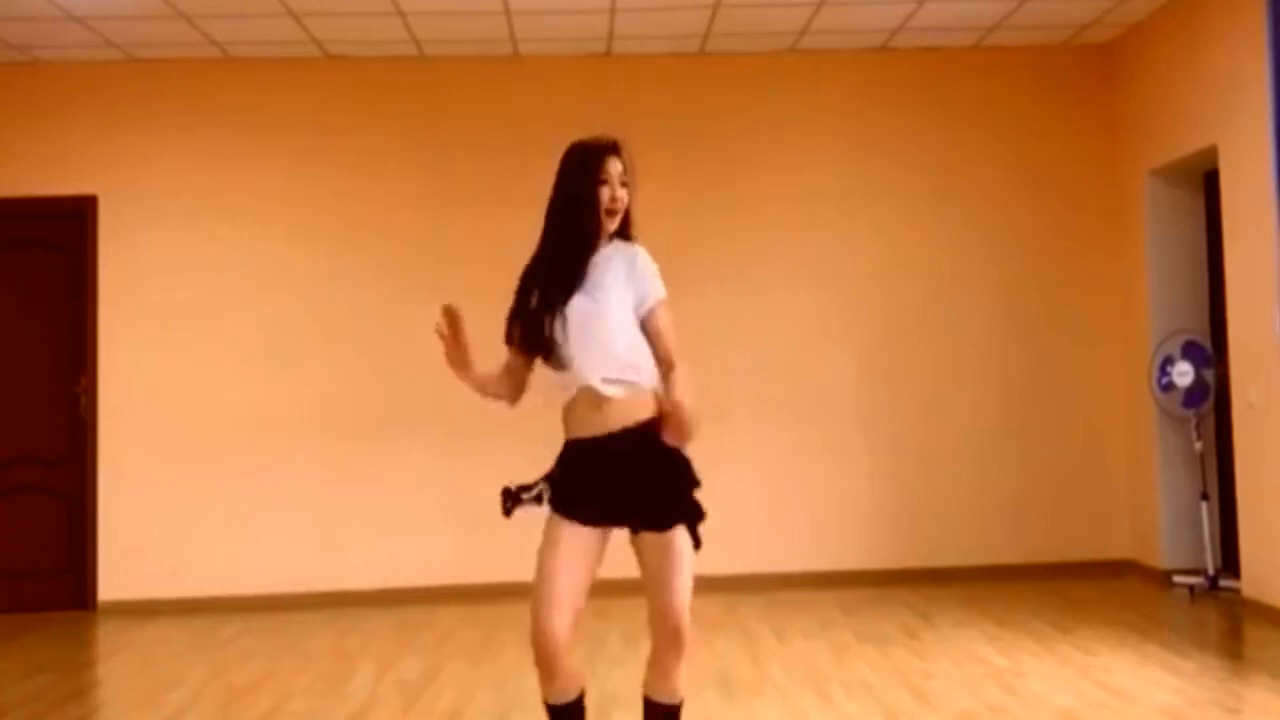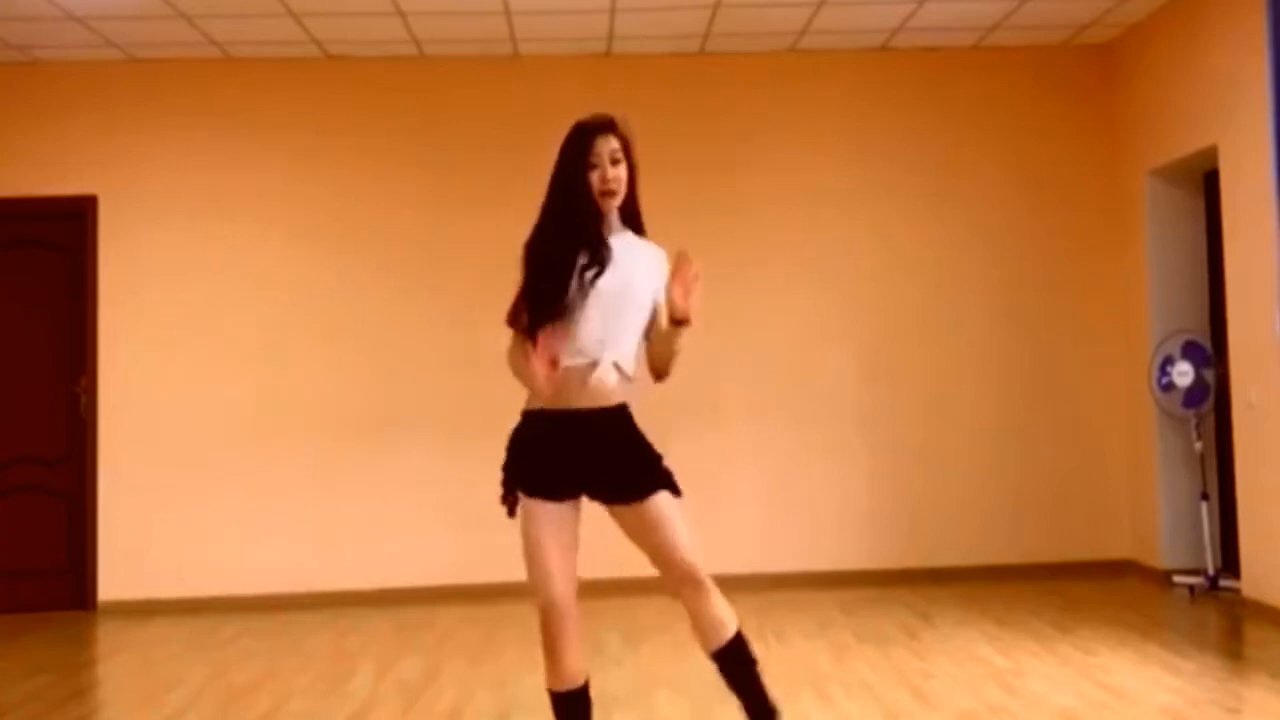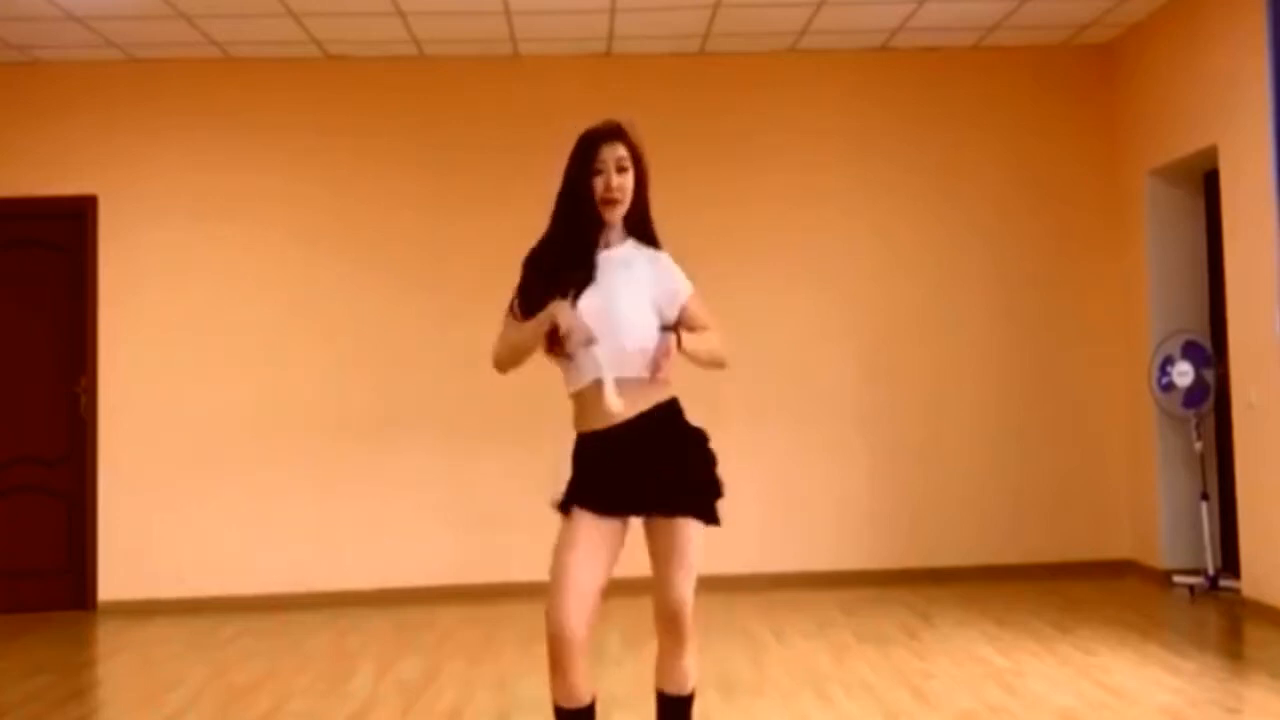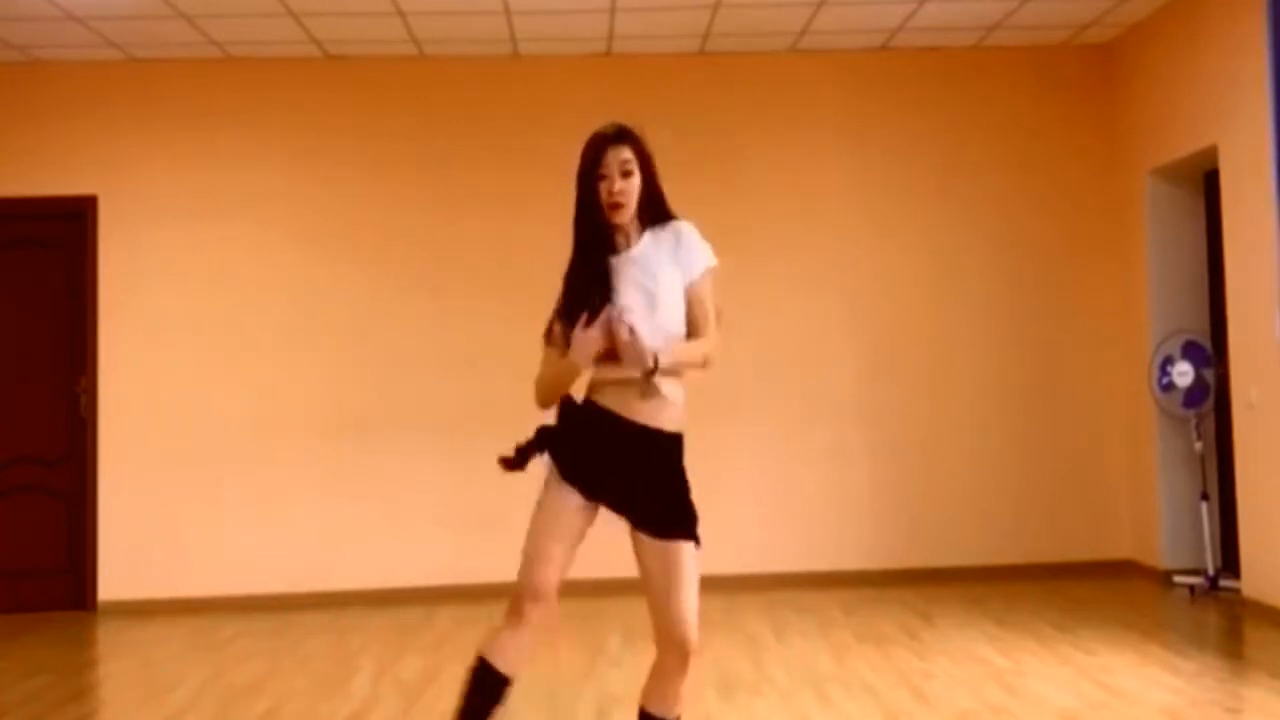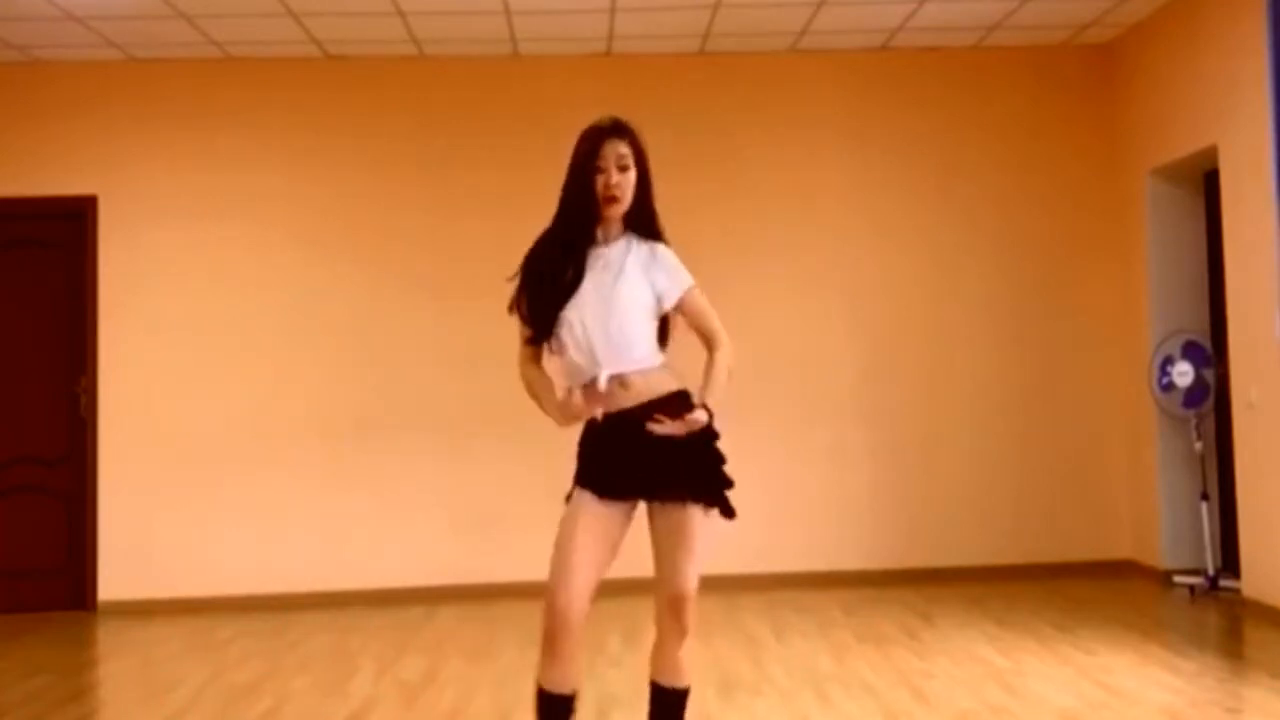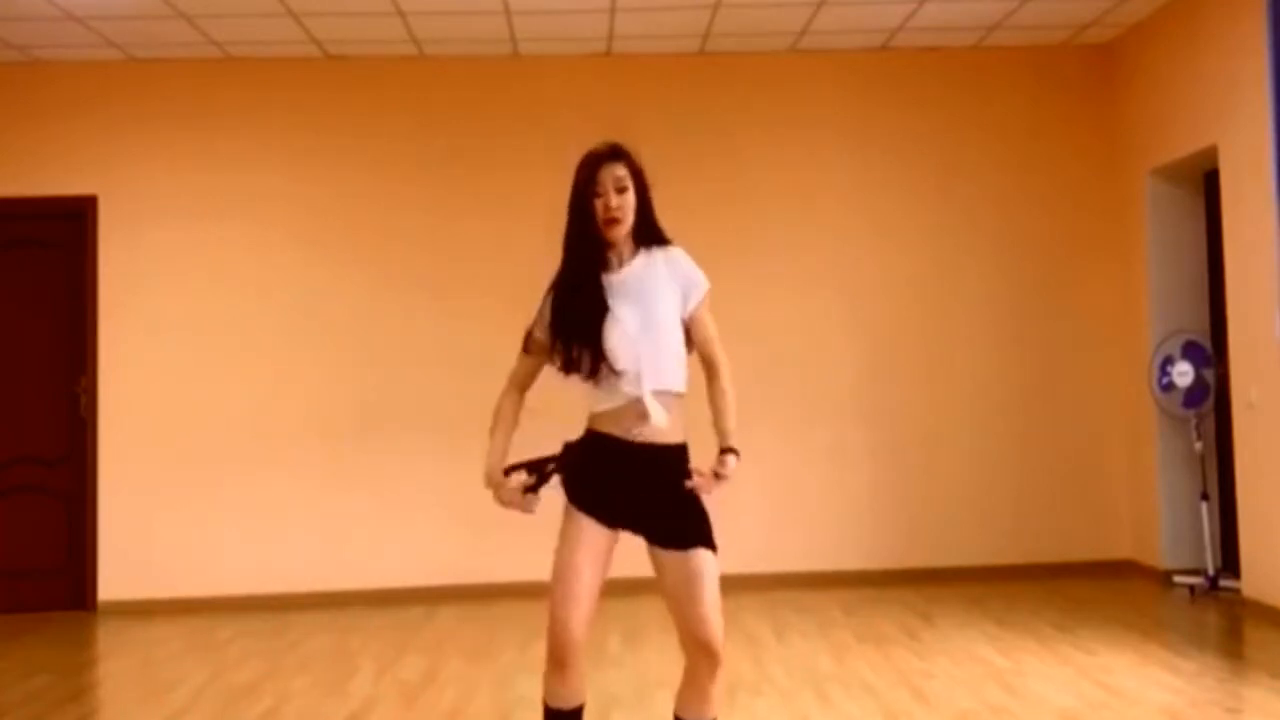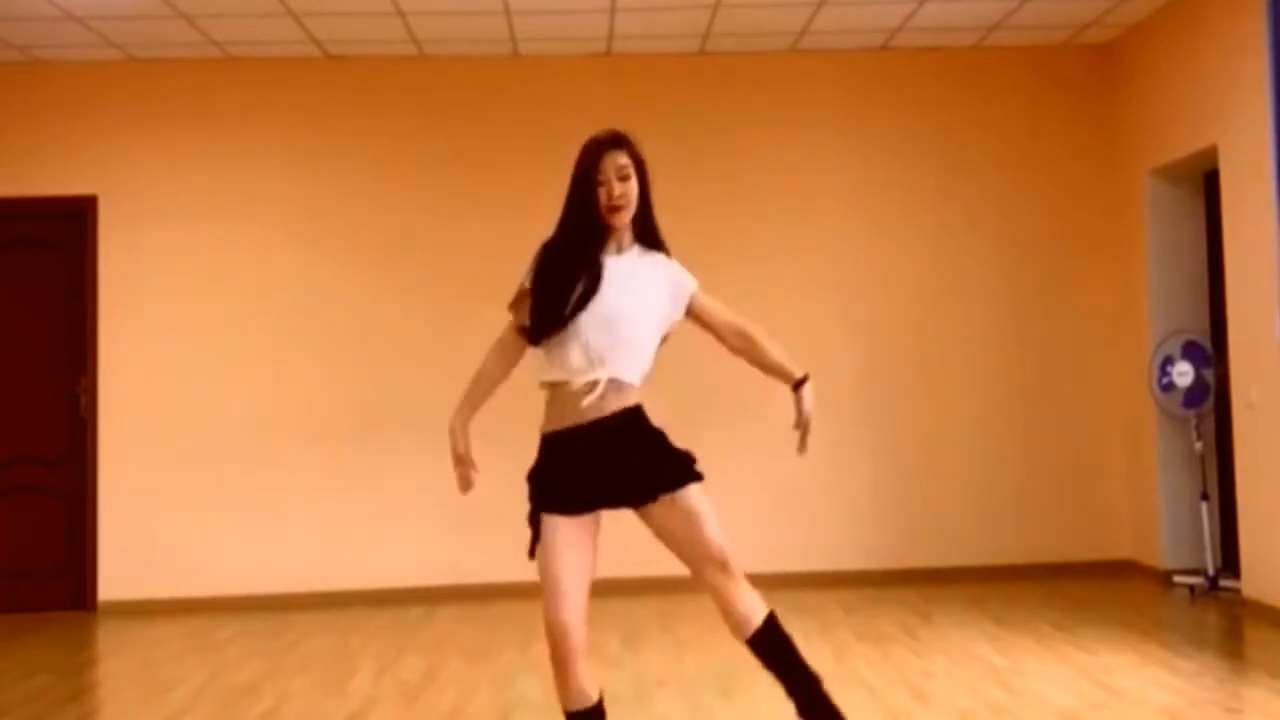
dt=0.4s
person 1, frame 1
left shoulder: (634, 264)
right shoulder: (544, 278)
left elbow: (673, 363)
right elbow: (511, 388)
left wrist: (679, 416)
right wrist: (469, 373)
left hip: (648, 459)
right hip: (582, 467)
left knee: (673, 635)
right knee: (548, 639)
person 1, frame 2
left shoulder: (649, 258)
right shoulder: (553, 251)
left elbow: (659, 366)
right elbow: (518, 349)
left wrist: (678, 320)
right wrist: (533, 376)
left hip: (615, 436)
right hip: (546, 443)
left knee: (688, 575)
right knee: (556, 614)
person 1, frame 3
left shoulder: (655, 266)
right shoulder: (553, 261)
left elbow: (718, 350)
right elbow: (503, 358)
left wrist: (679, 343)
right wrist: (548, 319)
left hip: (664, 443)
right hip: (596, 461)
left knee: (675, 620)
right knee: (565, 634)
person 1, frame 4
left shoulder: (680, 242)
right shoulder: (590, 274)
left elbow: (708, 344)
right elbow: (545, 390)
left wrist: (650, 359)
right wrist: (584, 351)
left hip: (658, 454)
right hip: (591, 439)
left knee: (680, 642)
right knee: (530, 598)
person 1, frame 5
left shoulder: (653, 259)
right shoulder: (554, 257)
left elbow: (719, 341)
right elbow: (529, 357)
left wrist: (703, 410)
right wrist: (556, 404)
left hip: (666, 432)
right hip: (603, 446)
left knee: (675, 610)
right knee: (562, 611)
person 1, frame 6
left shoulder: (673, 266)
right shoulder: (569, 294)
left elbow: (715, 364)
right elbow: (517, 386)
left wrist: (728, 449)
right wrist: (494, 467)
left hip: (669, 472)
right hip: (598, 468)
left knee: (707, 649)
right knee: (565, 638)
person 1, frame 7
left shoulder: (662, 273)
right shoulder: (558, 261)
left elbow: (735, 331)
right elbow: (510, 344)
left wrist: (797, 381)
right wrist: (462, 420)
left hip: (633, 439)
right hip: (563, 455)
left knee: (720, 569)
right knee: (563, 631)
